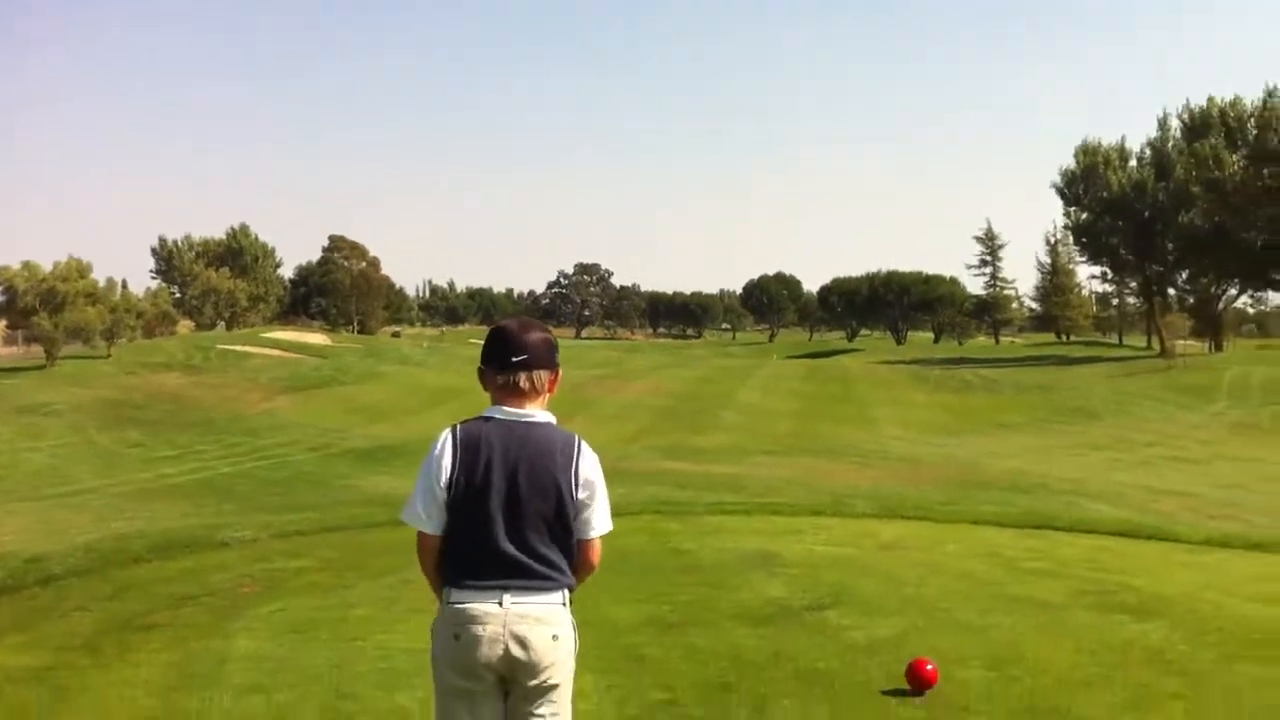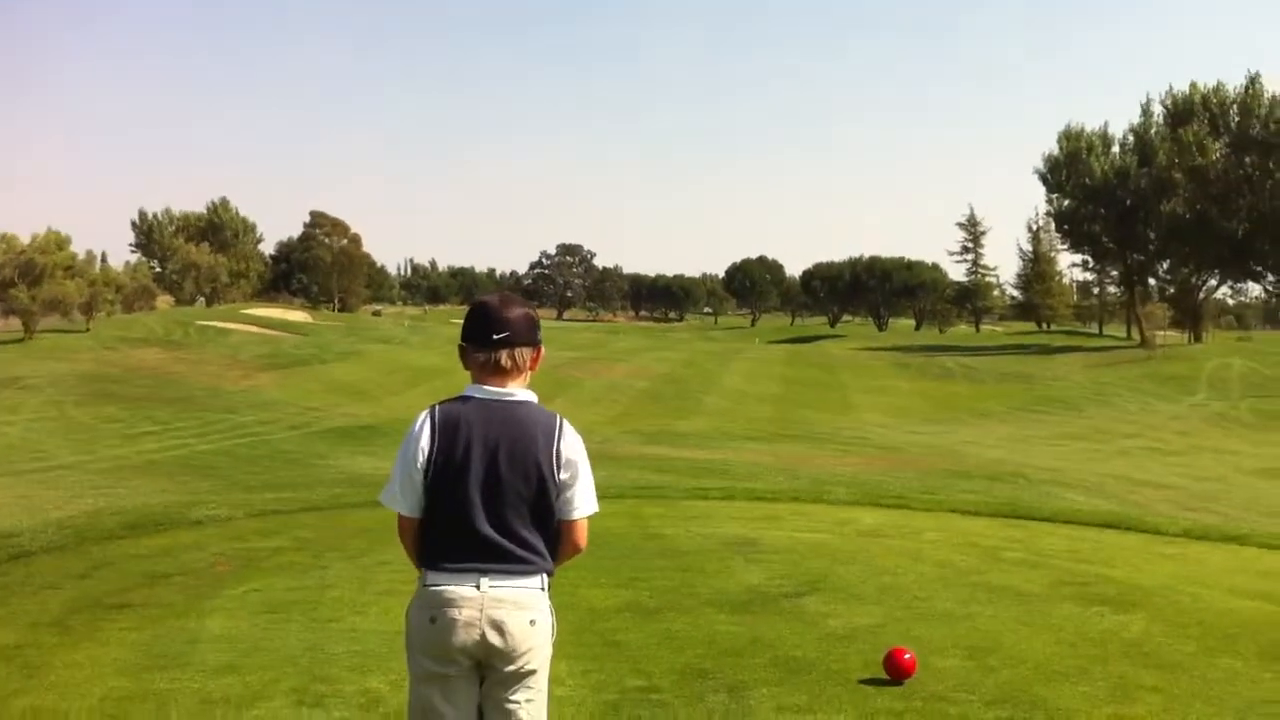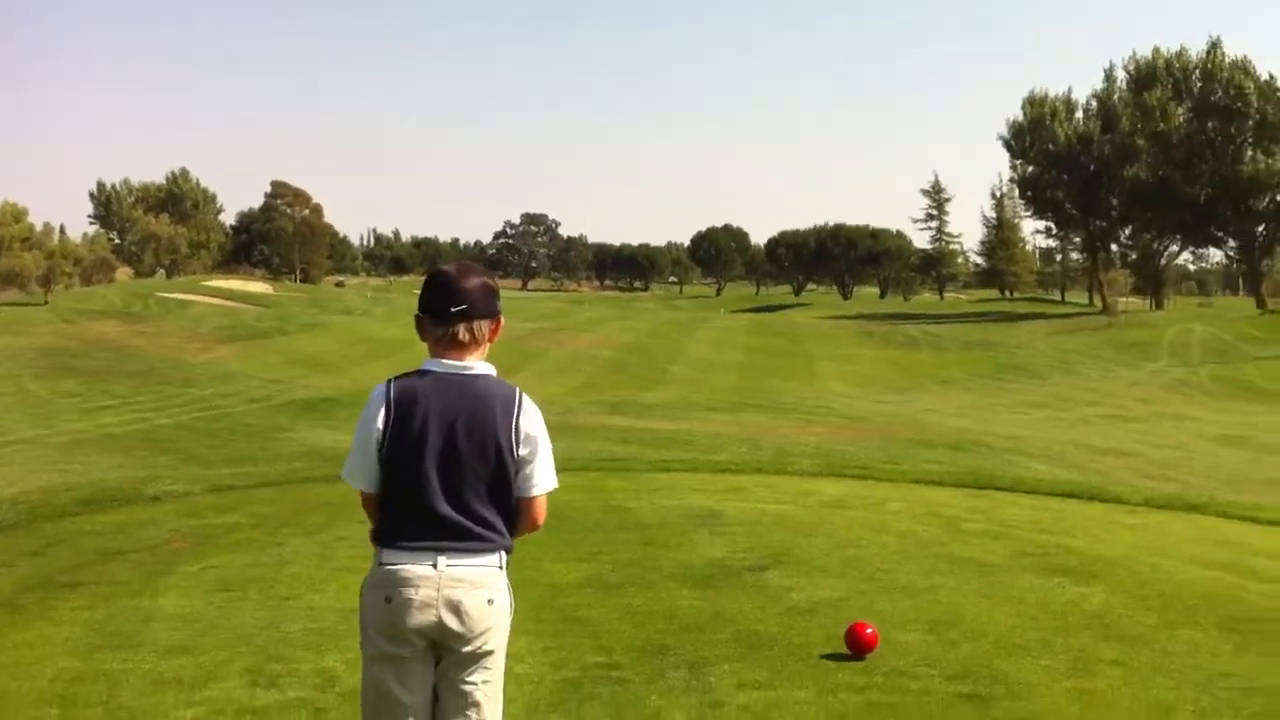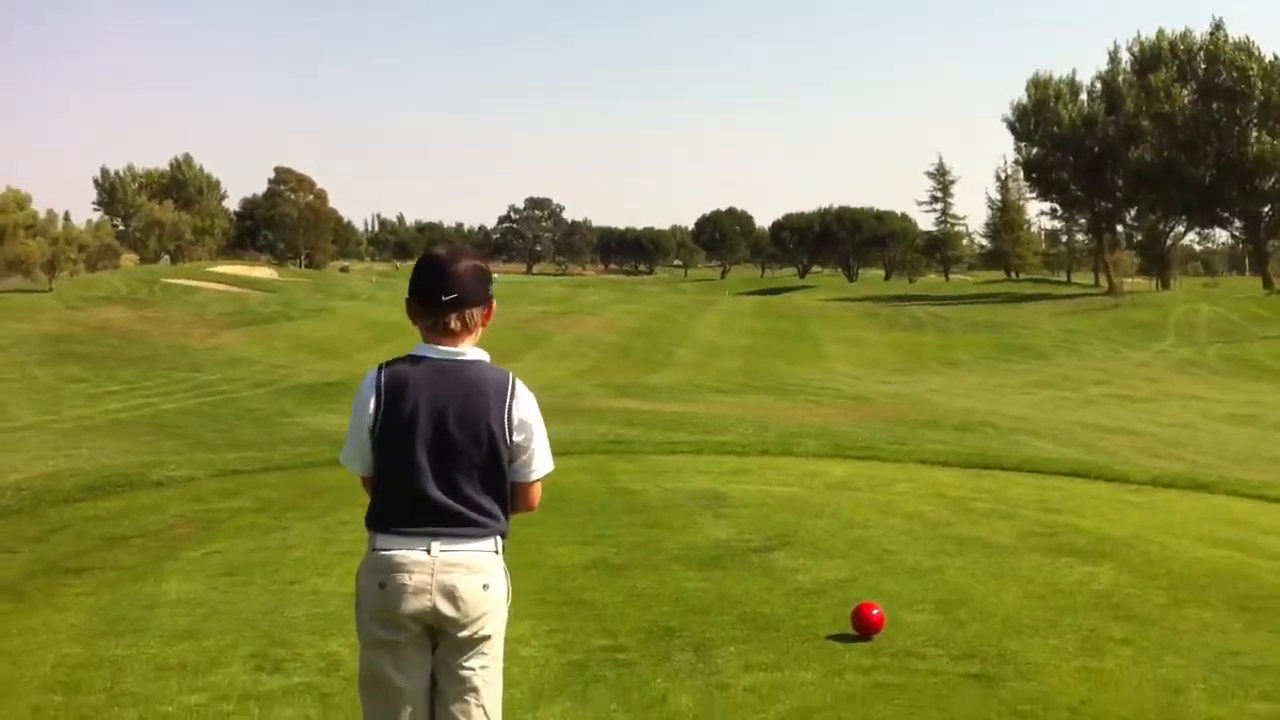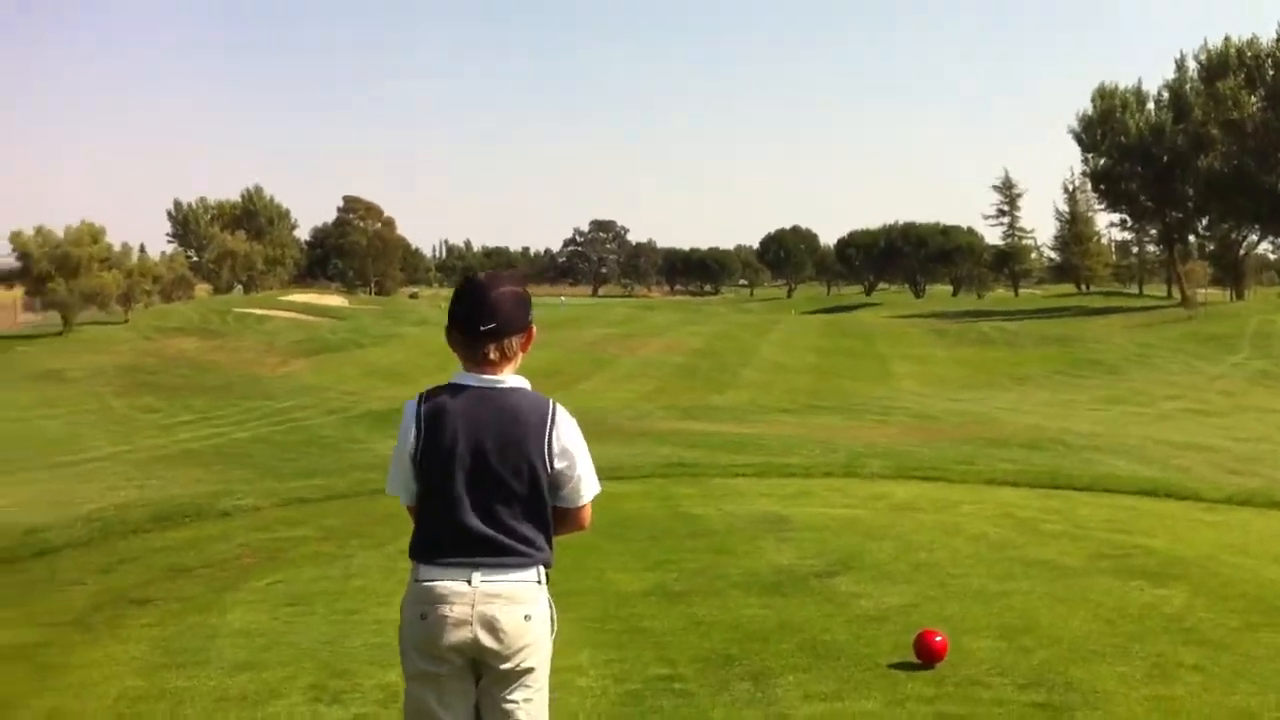
dt=0.2s
person 1, frame 1
left shoulder: (453, 443)
right shoulder: (576, 453)
left elbow: (428, 545)
right elbow: (589, 556)
left hip: (467, 620)
right hip: (544, 621)
person 1, frame 2
left shoulder: (432, 424)
right shoulder: (558, 434)
left elbow: (409, 527)
right elbow: (575, 539)
left hip: (444, 603)
right hip: (523, 606)
person 1, frame 3
left shoulder: (388, 398)
right shoulder: (517, 407)
left elbow: (371, 500)
right elbow: (533, 515)
left hip: (399, 582)
right hip: (480, 584)
person 1, frame 4
left shoulder: (381, 382)
right shoulder: (510, 393)
left elbow: (370, 479)
right elbow: (528, 495)
left hip: (393, 566)
right hip: (474, 570)
person 1, frame 5
left shoulder: (421, 412)
right shoulder: (551, 419)
left elbow: (415, 507)
right elbow: (578, 517)
left hip: (436, 598)
right hip: (518, 598)
